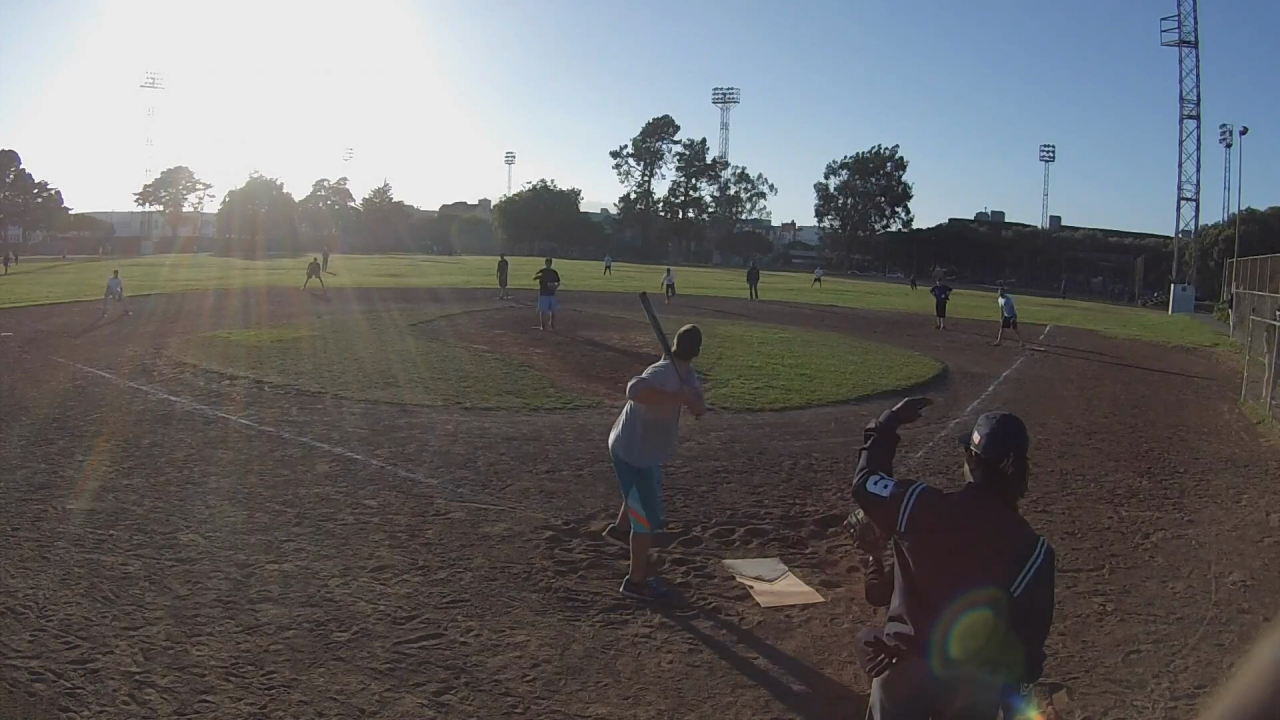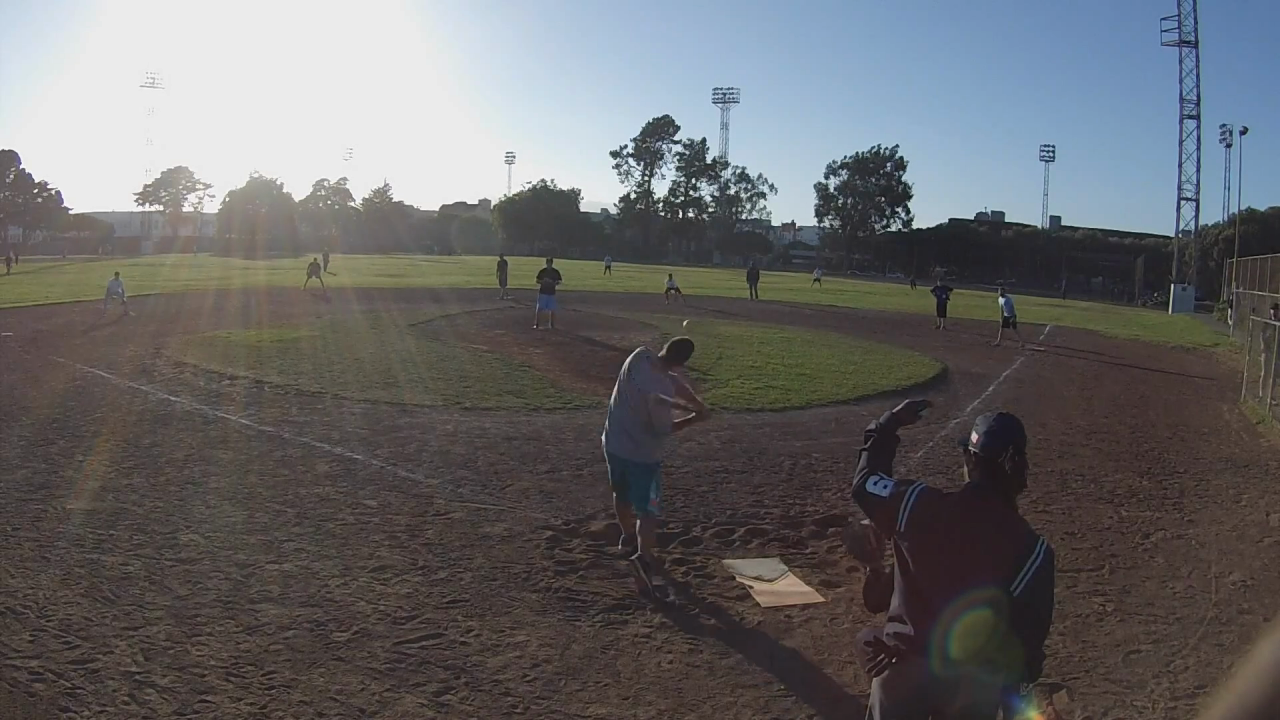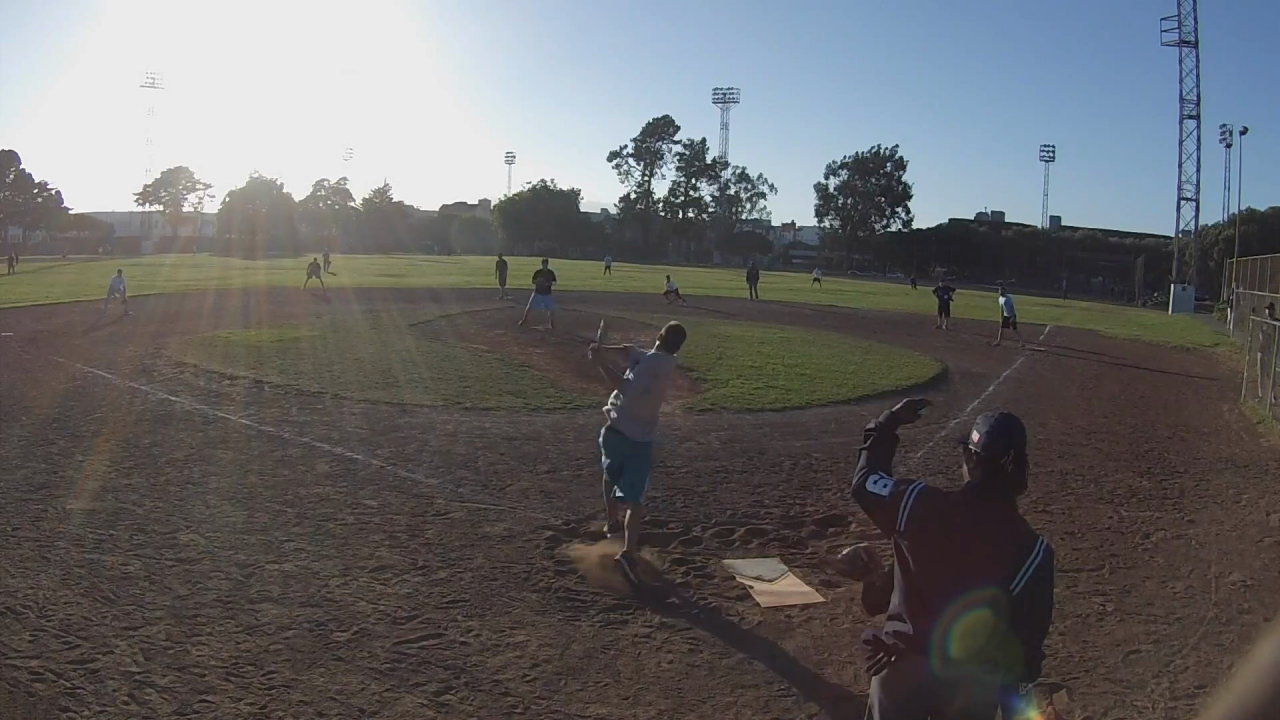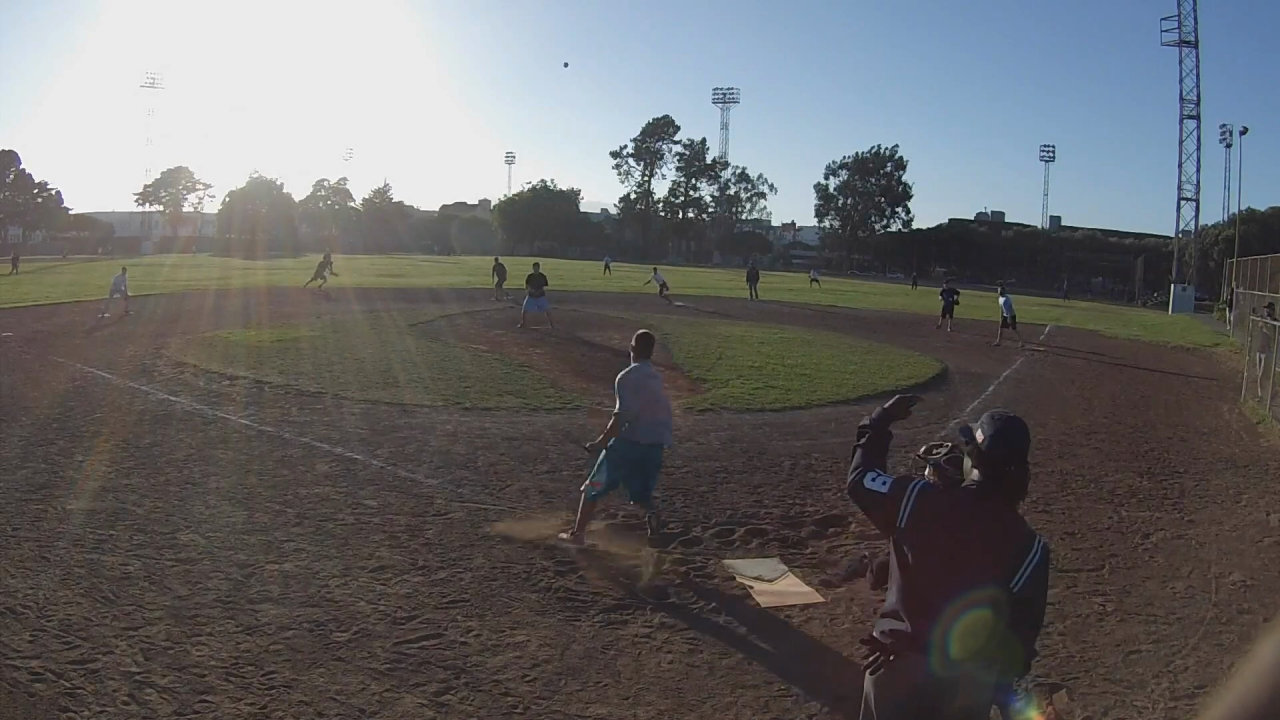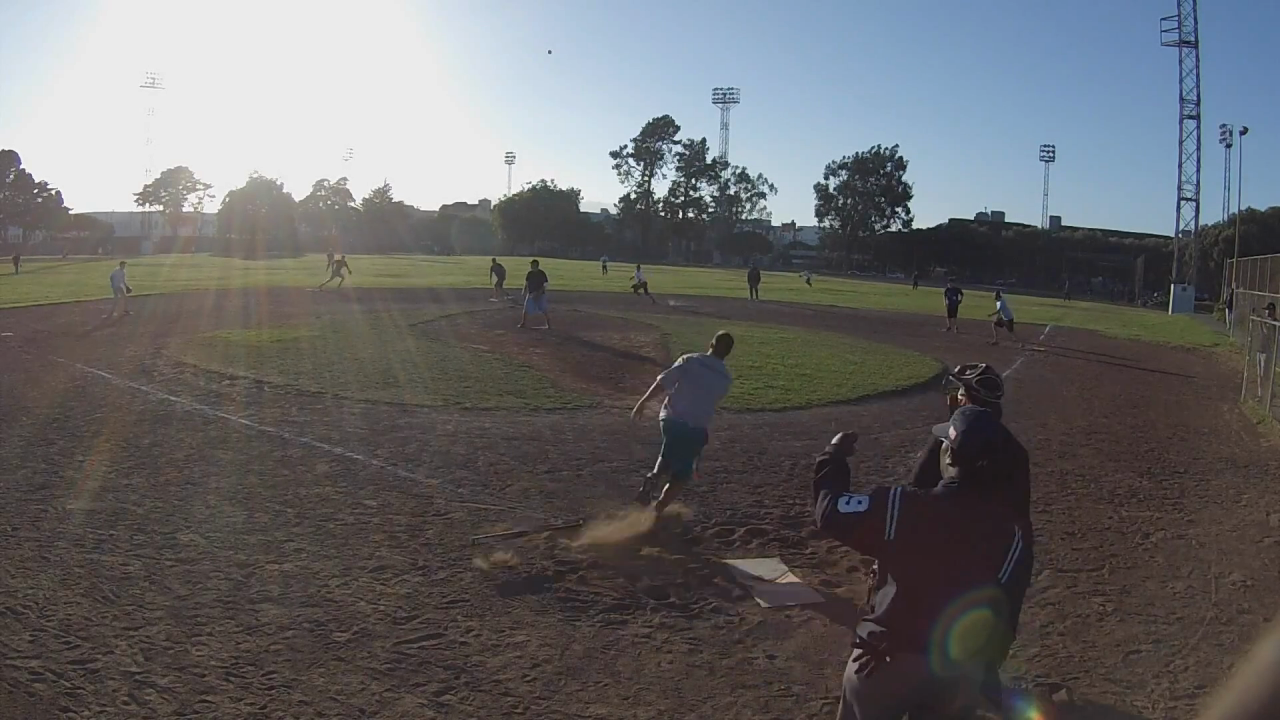
dt=0.3s
person 1, frame 1
left shoulder: (920, 507)
right shoulder: (1032, 550)
left elbow: (865, 482)
right elbow: (1031, 633)
left wrist: (888, 423)
right wrist: (1016, 687)
left hip: (906, 670)
right hip: (977, 683)
person 1, frame 2
left shoulder: (920, 508)
right shoulder: (1031, 551)
left elbow: (865, 482)
right elbow: (1030, 632)
left wrist: (888, 425)
right wrist: (1017, 688)
left hip: (905, 670)
right hip: (976, 682)
person 1, frame 3
left shoulder: (918, 506)
right shoulder: (1030, 549)
left elbow: (865, 481)
right elbow: (1030, 631)
left wrist: (887, 424)
right wrist: (1016, 690)
left hip: (904, 668)
right hip: (974, 681)
person 1, frame 4
left shoulder: (917, 503)
right shoulder: (1028, 547)
left elbow: (860, 479)
right elbow: (1022, 629)
left wrist: (880, 421)
right wrist: (1002, 682)
left hip: (899, 664)
right hip: (969, 677)
person 1, frame 5
left shoulder: (900, 509)
right shoulder: (1008, 536)
left elbow: (832, 514)
right elbow: (1001, 617)
left wrist: (833, 458)
right wrist: (978, 666)
left hip: (886, 663)
right hip: (958, 671)
person 2, frame 1
left shoulder: (683, 371)
right shoulder: (662, 373)
left elbow: (697, 401)
right elbow: (634, 390)
left wrist: (690, 399)
right wrist: (677, 397)
left hip: (642, 447)
right hip: (633, 451)
left knee: (650, 492)
right knee: (646, 515)
left ankle: (621, 528)
right ankle: (636, 581)
person 2, frame 2
left shoulder: (640, 355)
right shoulder: (661, 387)
right elbow: (665, 430)
left wrist: (695, 402)
right wrist: (695, 414)
left hip: (613, 446)
right hip: (644, 455)
left knee: (621, 493)
right knee: (647, 510)
left ankle: (628, 535)
right ankle: (645, 557)
person 2, frame 3
left shoulder: (653, 361)
right shoulder: (667, 365)
left elbow: (628, 389)
right elbow: (629, 352)
left wrist: (602, 364)
right wrist: (603, 350)
left hip: (616, 431)
right hip: (641, 440)
left knee: (611, 474)
right knee: (633, 500)
left ankle: (612, 522)
right ankle: (628, 552)
person 2, frame 4
left shoulder: (628, 377)
right shoulder: (653, 375)
left elbow: (624, 415)
left wrist: (602, 441)
left hip: (632, 441)
right hip: (657, 444)
left knee: (592, 489)
right knee: (642, 495)
left ankle: (577, 534)
right ankle: (651, 515)
person 2, frame 5
left shoulder: (688, 360)
right shoulder: (725, 379)
left elbow: (664, 380)
left wrist: (642, 402)
left hip: (671, 420)
right hip: (696, 429)
left knee: (668, 460)
right knee: (681, 477)
left ankle: (653, 479)
right ankle: (656, 512)
